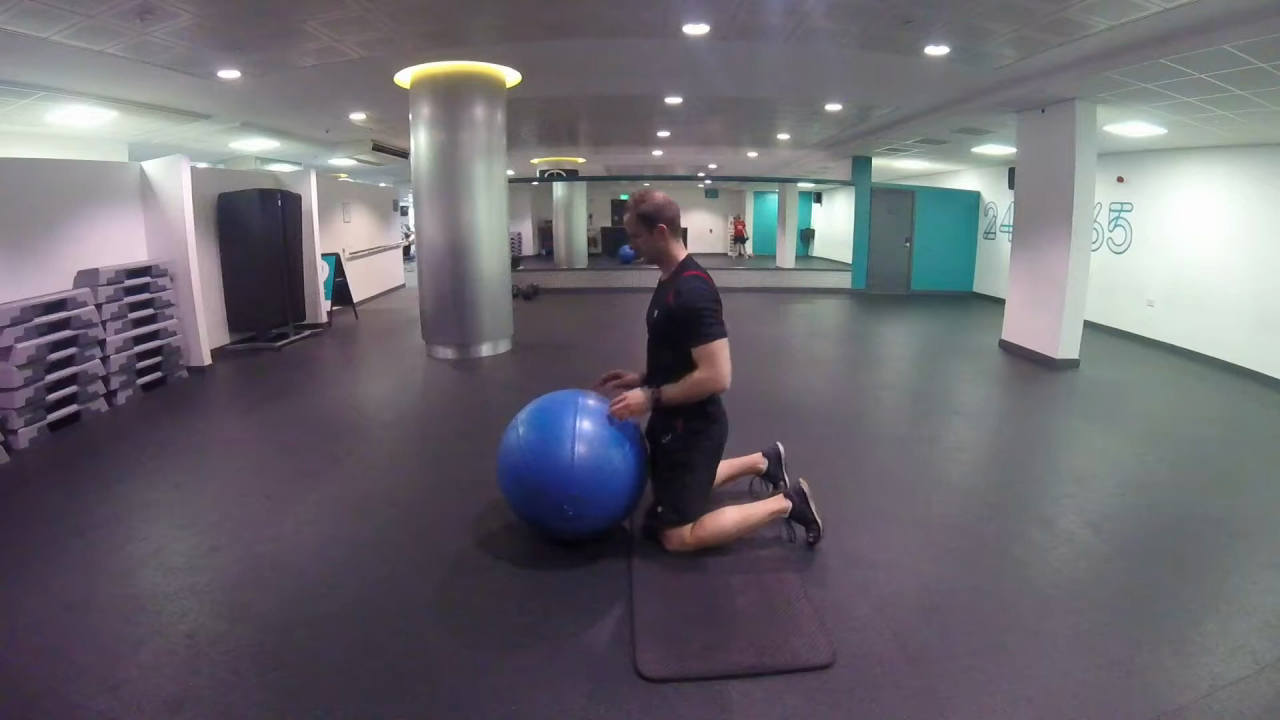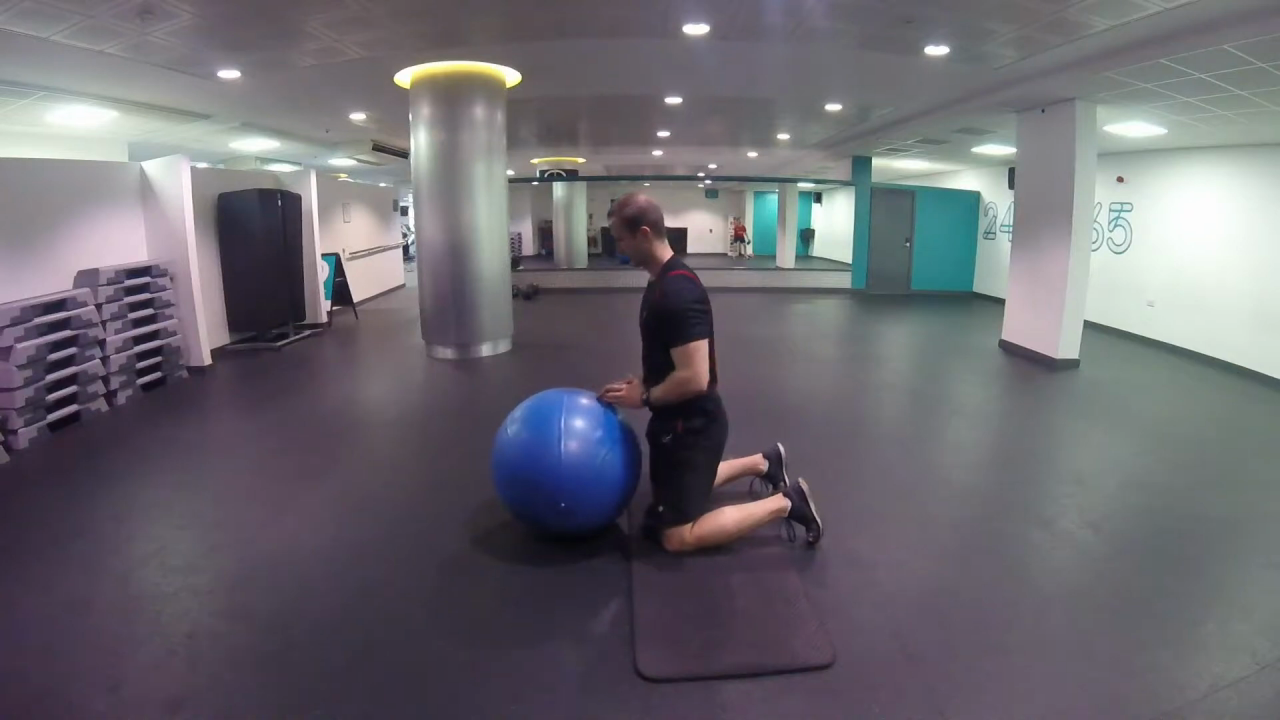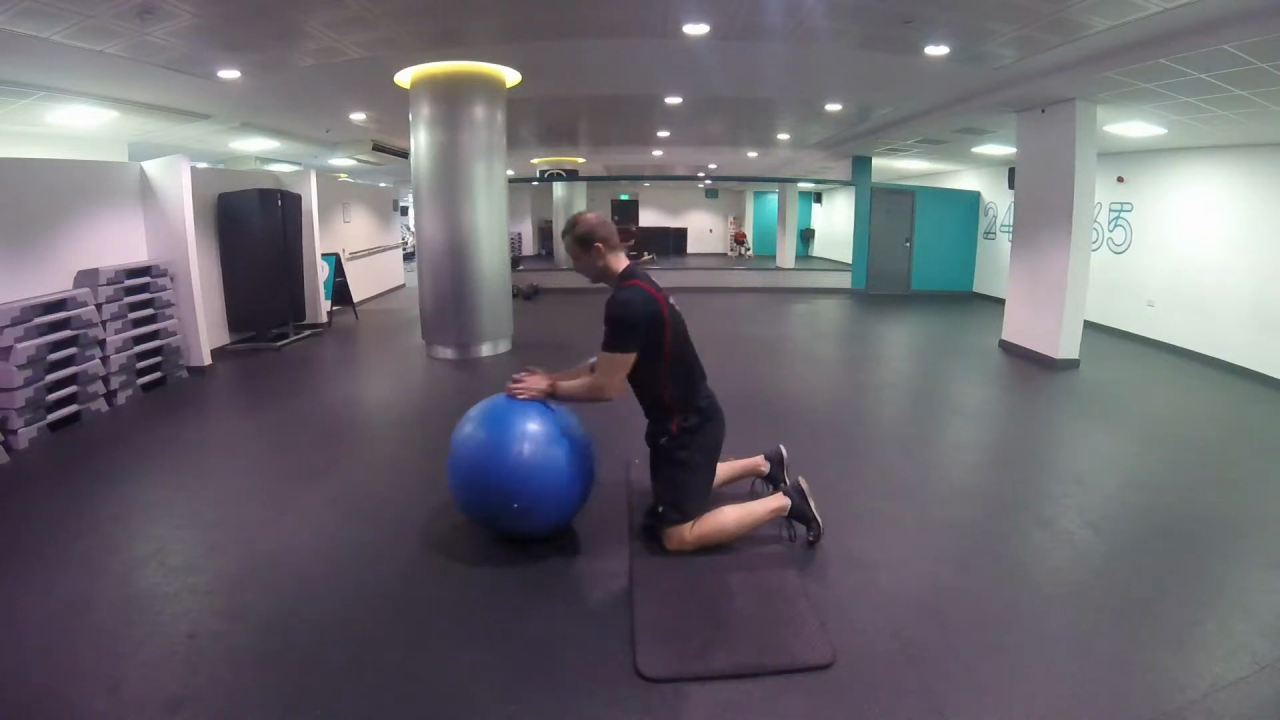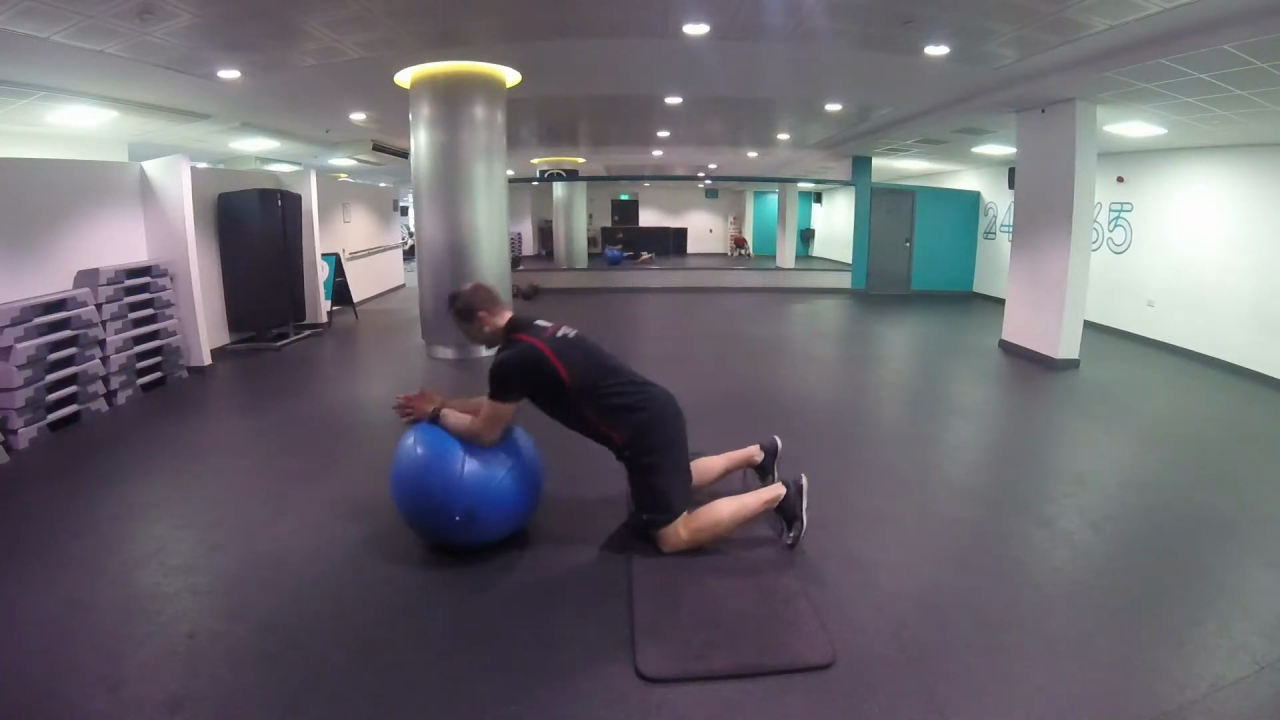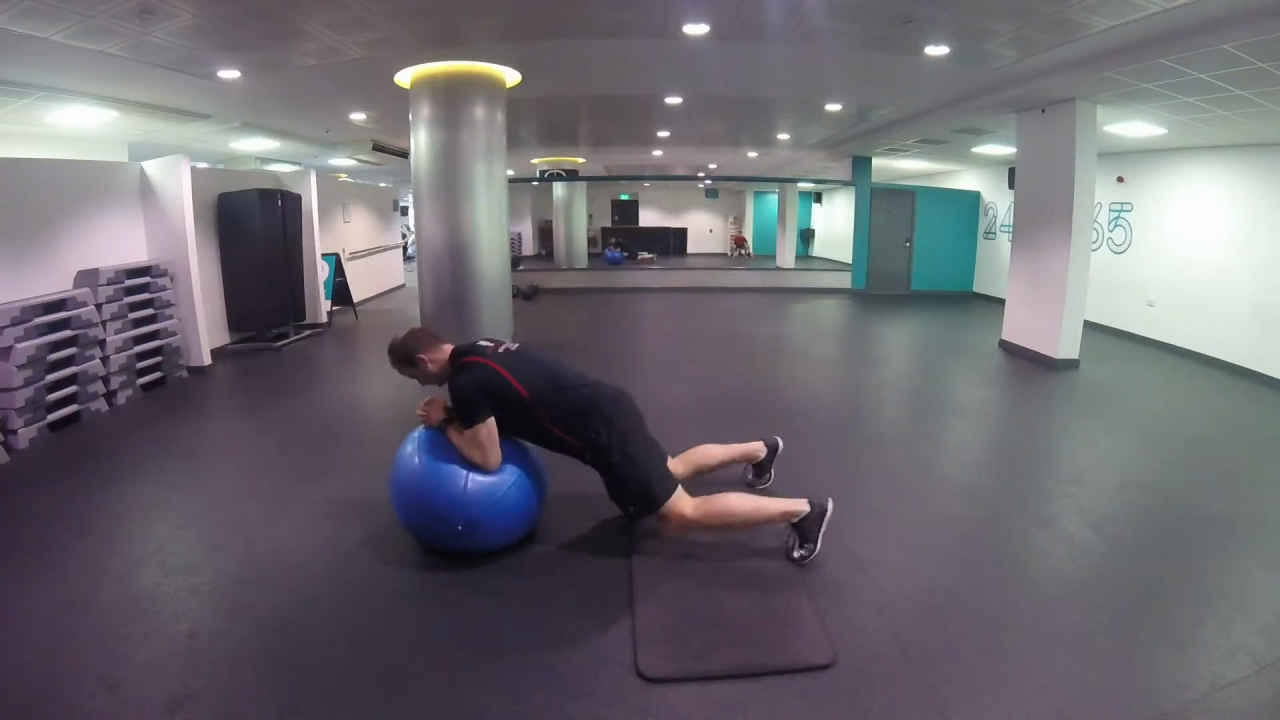
dt=0.5s
person 1, frame 1
left shoulder: (691, 292)
right shoulder: (671, 280)
left elbow: (717, 377)
left wrist: (650, 398)
right wrist: (641, 378)
left hip: (692, 425)
right hip: (678, 420)
left knee: (677, 536)
left ankle: (785, 503)
right ankle: (763, 461)
person 1, frame 2
left shoulder: (676, 292)
right shoulder: (664, 281)
left elbow: (694, 378)
left wrist: (643, 397)
right wrist: (641, 385)
left hip: (690, 424)
right hip: (680, 418)
left knee: (676, 536)
left ankle: (784, 502)
right ankle: (763, 463)
person 1, frame 3
left shoulder: (629, 303)
right shoulder: (636, 288)
left elbow: (606, 387)
right elbow: (608, 363)
left wrist: (549, 388)
right wrist: (554, 378)
left hip: (686, 424)
right hip: (689, 415)
left knee: (677, 535)
right knee: (679, 487)
left ankle: (784, 502)
right ankle: (764, 465)
person 1, frame 4
left shoulder: (516, 358)
right shoulder: (536, 331)
left elbow: (487, 432)
right elbow: (500, 404)
left wrist: (435, 413)
right wrist: (445, 403)
left hip: (645, 430)
right hip: (654, 411)
left knee: (674, 536)
right knee: (672, 485)
left ankle: (778, 494)
right ankle: (757, 454)
person 1, frame 5
left shoulder: (465, 382)
right shoulder: (480, 351)
left elbow: (488, 458)
left wrist: (445, 423)
right wrist: (454, 415)
left hip: (605, 429)
right hip: (608, 406)
left knee: (683, 513)
right knee: (673, 468)
left ankle: (803, 510)
right ankle: (761, 450)
